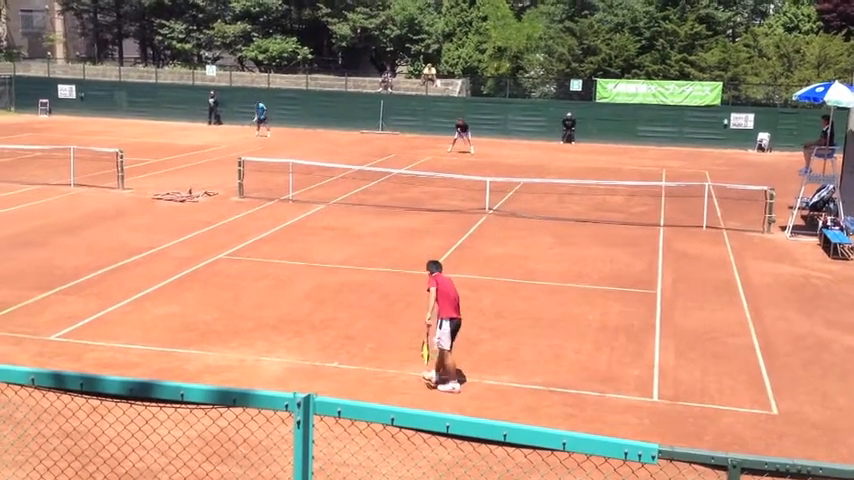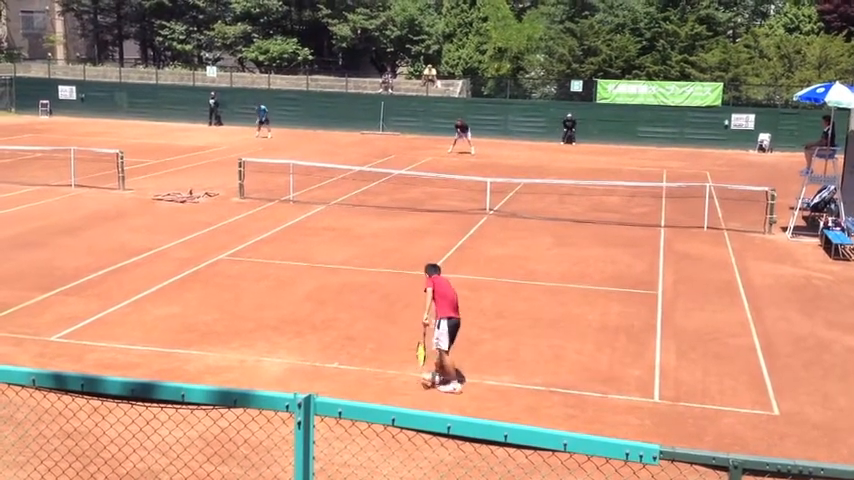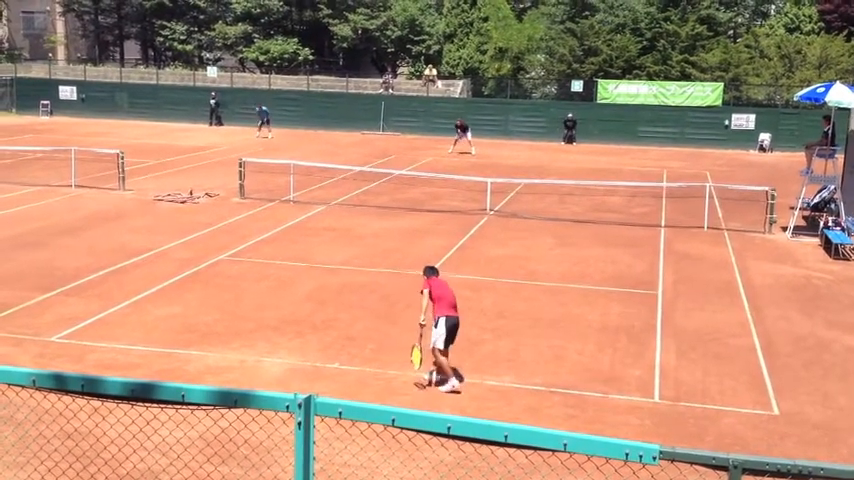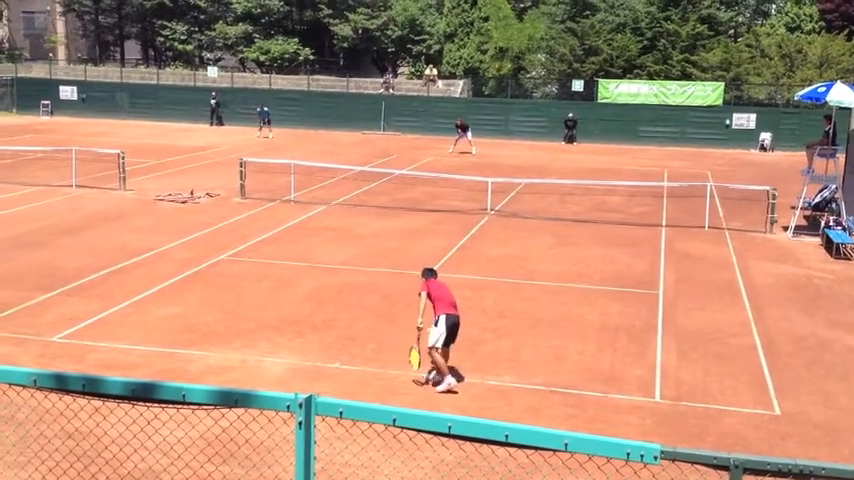
dt=0.1s
person 1, frame 1
left shoulder: (433, 279)
right shoulder: (447, 280)
left elbow: (433, 294)
left wrist: (429, 314)
left hip: (446, 319)
right hip: (456, 318)
left knee: (445, 351)
right knee: (442, 348)
left ankle: (454, 383)
right ankle: (435, 374)
person 1, frame 2
left shoulder: (430, 280)
right shoulder: (446, 281)
left elbow: (429, 294)
left wrist: (426, 314)
left hip: (445, 318)
right hip: (456, 318)
left knee: (443, 352)
right knee: (443, 349)
left ankle: (454, 384)
right ankle: (437, 375)
person 1, frame 3
left shoulder: (427, 282)
right shoulder: (443, 283)
left elbow: (426, 296)
left wrist: (422, 315)
left hip: (443, 318)
right hip: (454, 318)
left knee: (437, 351)
right knee: (443, 350)
left ankle: (452, 381)
right ankle: (437, 375)
person 1, frame 4
left shoulder: (426, 284)
right shoulder: (442, 285)
left elbow: (423, 298)
left wrist: (420, 318)
left hip: (444, 316)
right hip: (455, 316)
left knee: (432, 350)
right knee: (444, 348)
left ankle: (448, 379)
right ankle: (437, 374)
